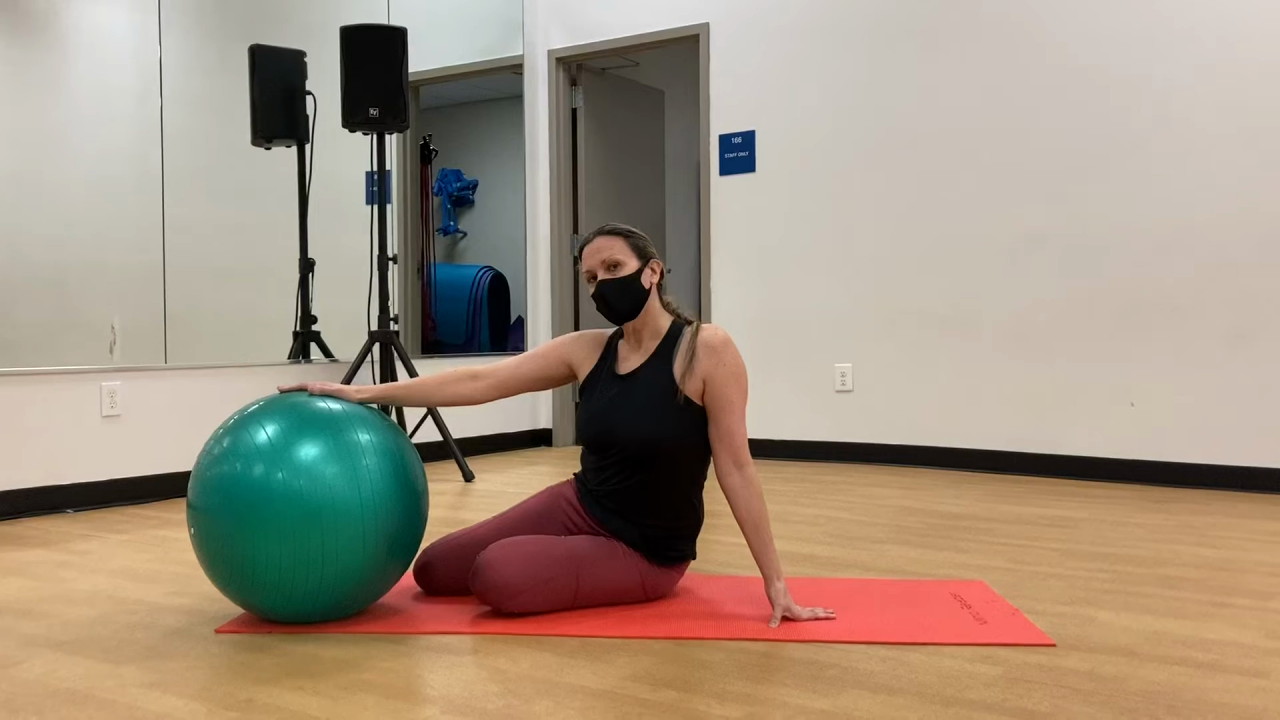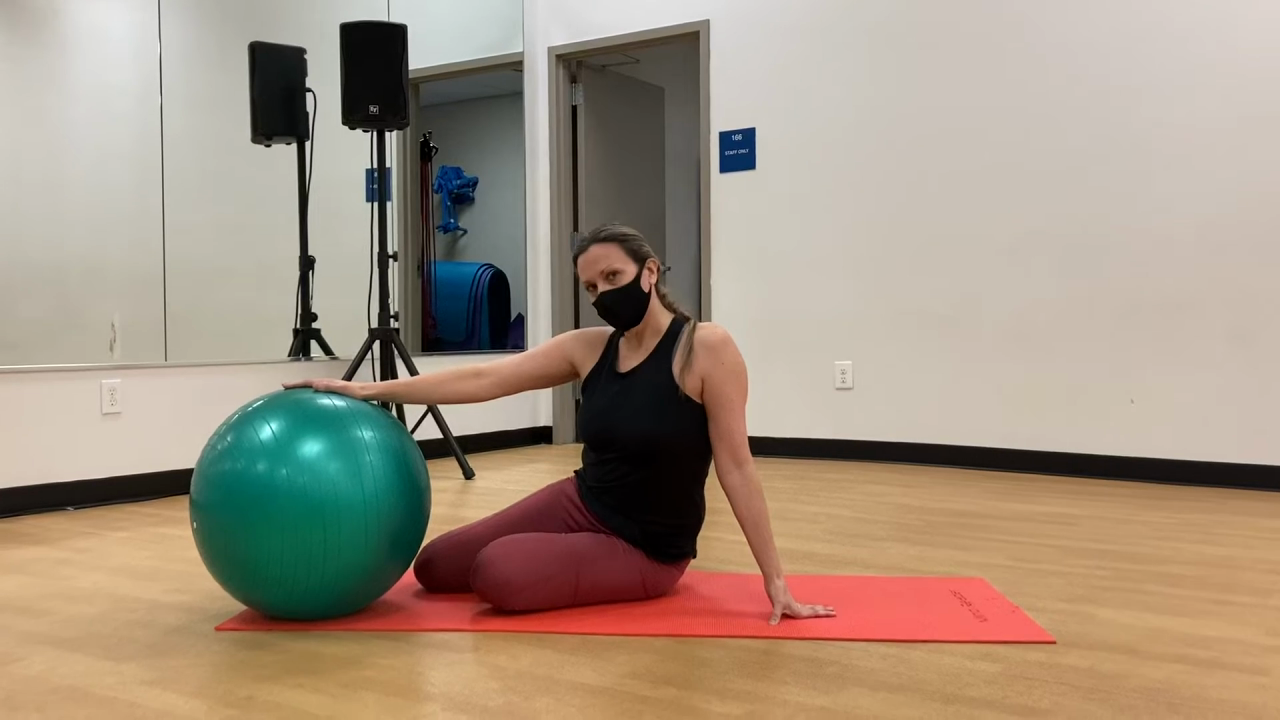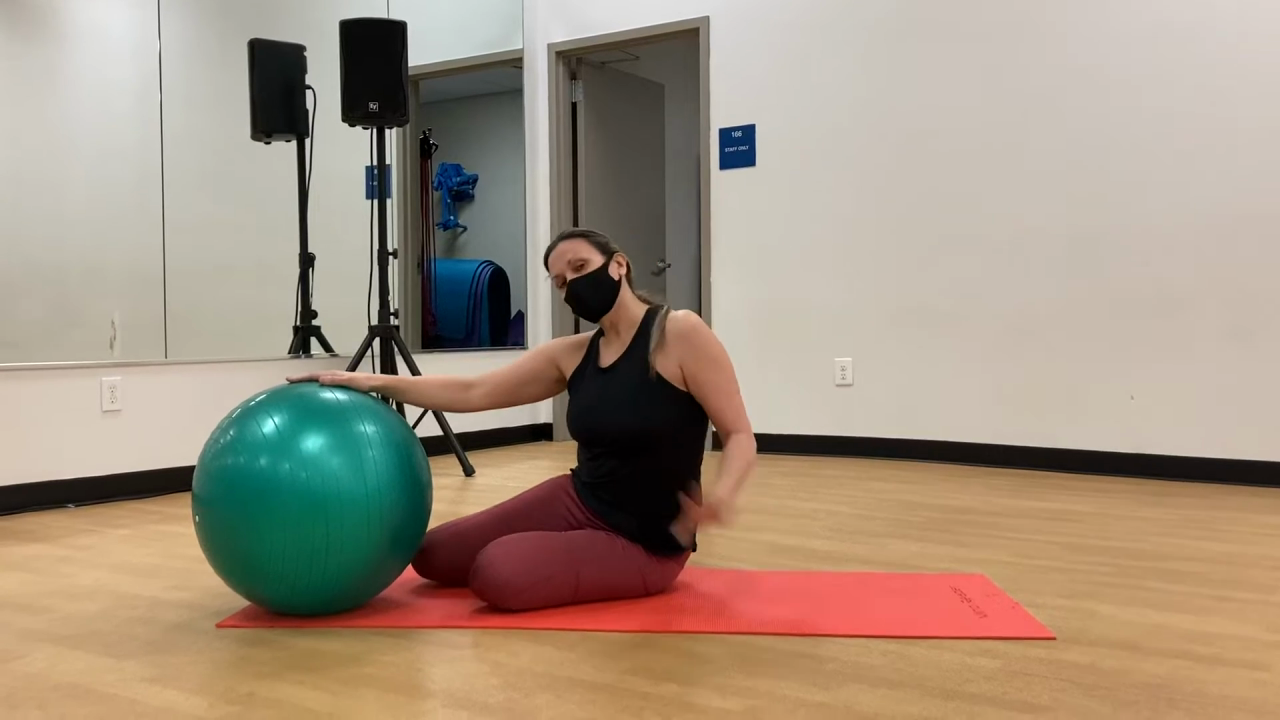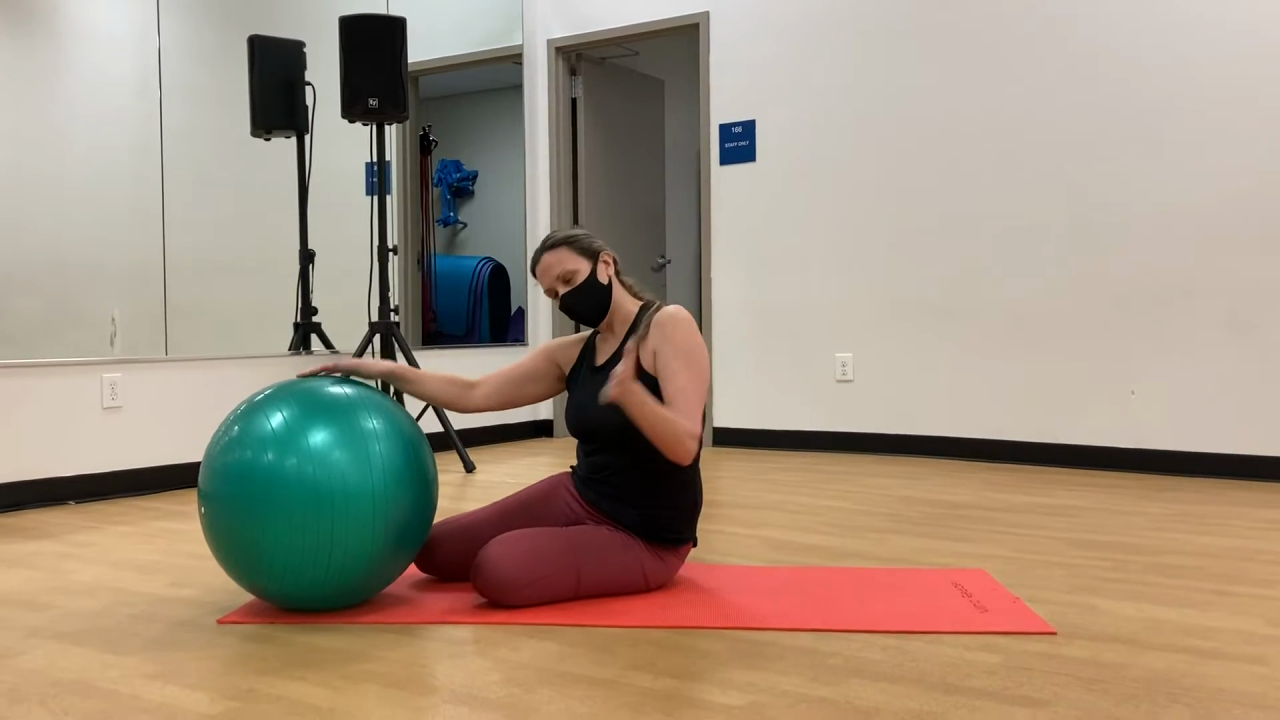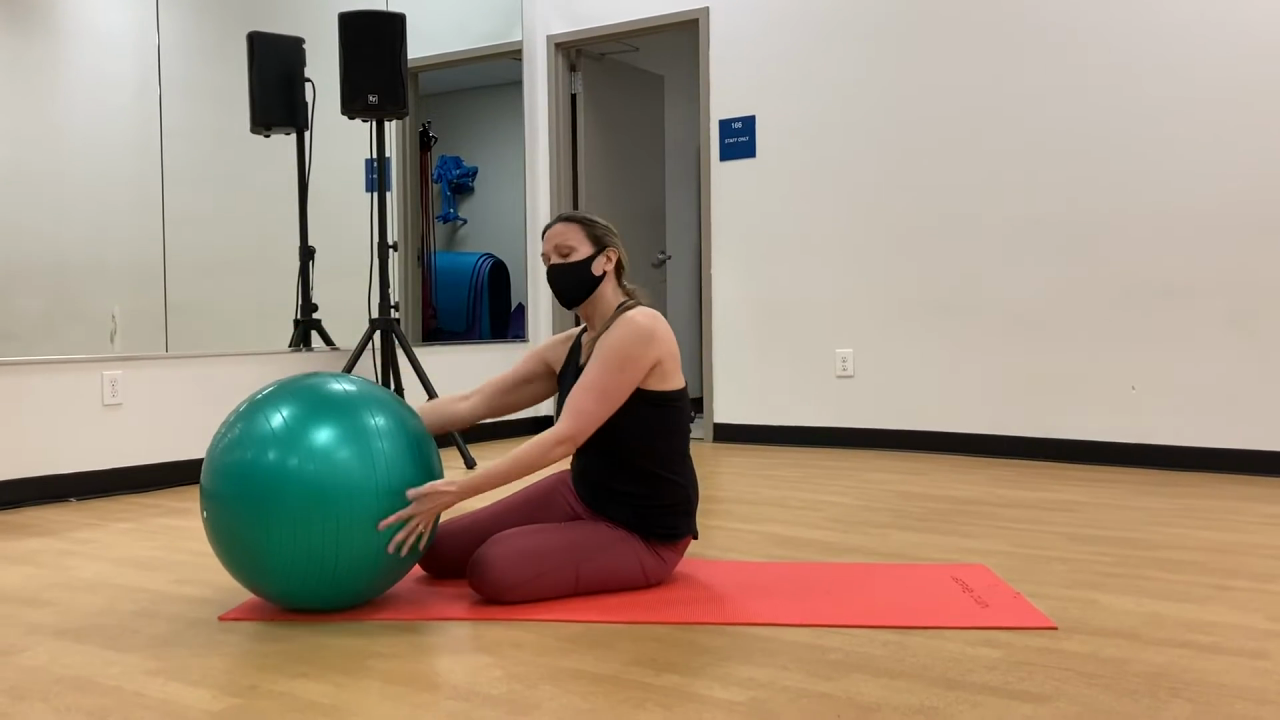
dt=0.5s
person 1, frame 1
left shoulder: (706, 349)
right shoulder: (586, 350)
left elbow: (735, 468)
right elbow: (480, 383)
left wrist: (776, 583)
right wrist: (364, 392)
left hip: (647, 551)
right hip: (579, 507)
left knee: (497, 578)
right knee: (435, 571)
left ankle: (637, 585)
right ankle: (570, 560)
person 1, frame 2
left shoulder: (706, 347)
right shoulder: (587, 348)
left elbow: (735, 467)
right elbow: (483, 380)
left wrist: (776, 582)
right wrist: (369, 389)
left hip: (647, 549)
right hip: (580, 505)
left knee: (498, 575)
right knee: (435, 568)
left ankle: (629, 583)
right ankle: (570, 556)
person 1, frame 3
left shoulder: (680, 333)
right shoulder: (571, 355)
left elbow: (739, 436)
right elbow: (471, 394)
left wrist: (720, 498)
right wrist: (368, 381)
left hip: (645, 542)
right hip: (576, 501)
left knee: (497, 574)
right knee: (434, 556)
left ankle: (633, 572)
person 1, frame 4
left shoulder: (670, 326)
right shoulder: (571, 353)
left elbow: (684, 447)
right elbow: (475, 395)
left wrist: (629, 393)
right wrist: (382, 369)
left hip: (645, 538)
right hip: (581, 499)
left knee: (498, 572)
right knee: (436, 552)
right ankle: (576, 551)
person 1, frame 5
left shoulder: (637, 329)
right shoulder: (565, 349)
left elbow: (564, 438)
right elbow: (472, 405)
left wrist: (457, 490)
left hip: (642, 534)
left knee: (493, 570)
right knee: (437, 552)
left ankle: (631, 566)
